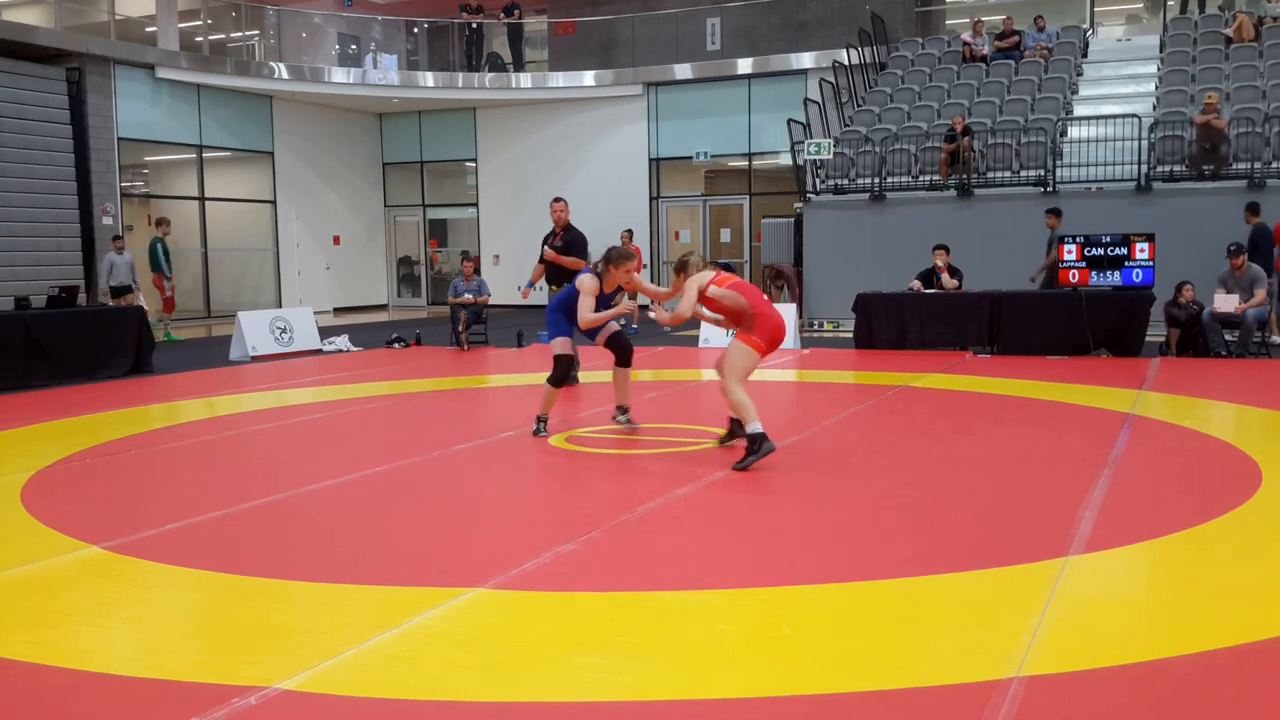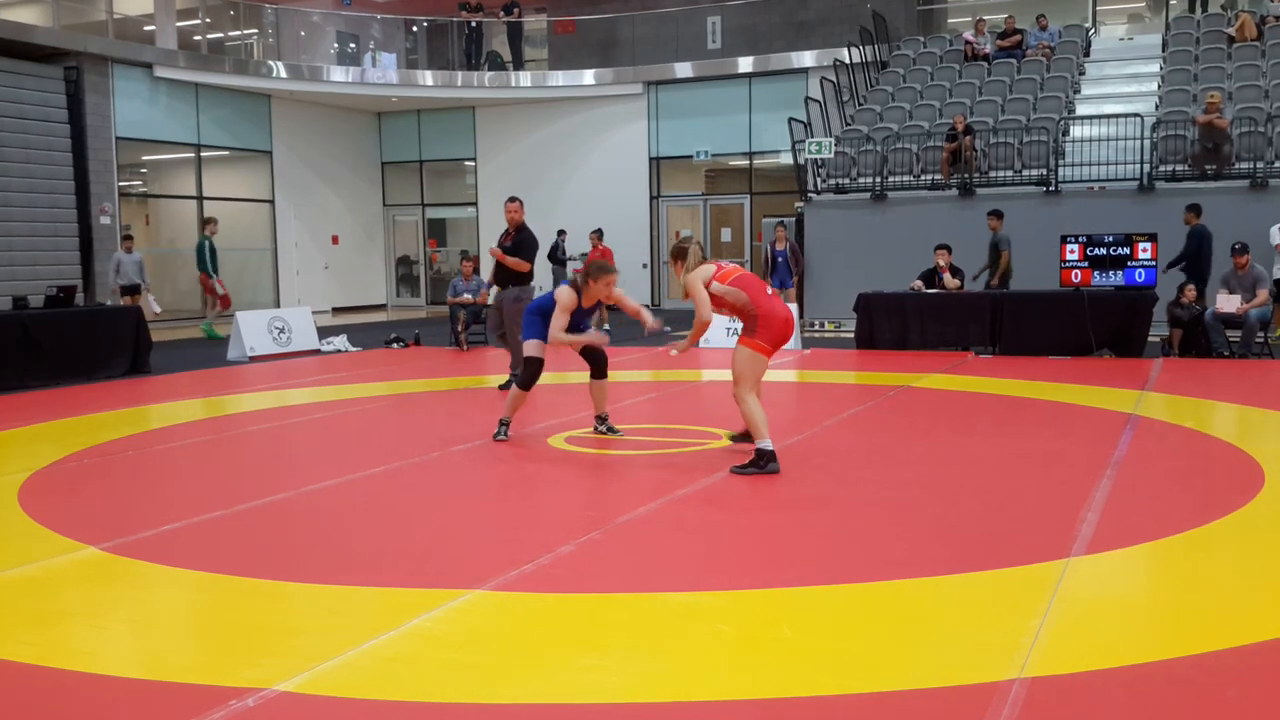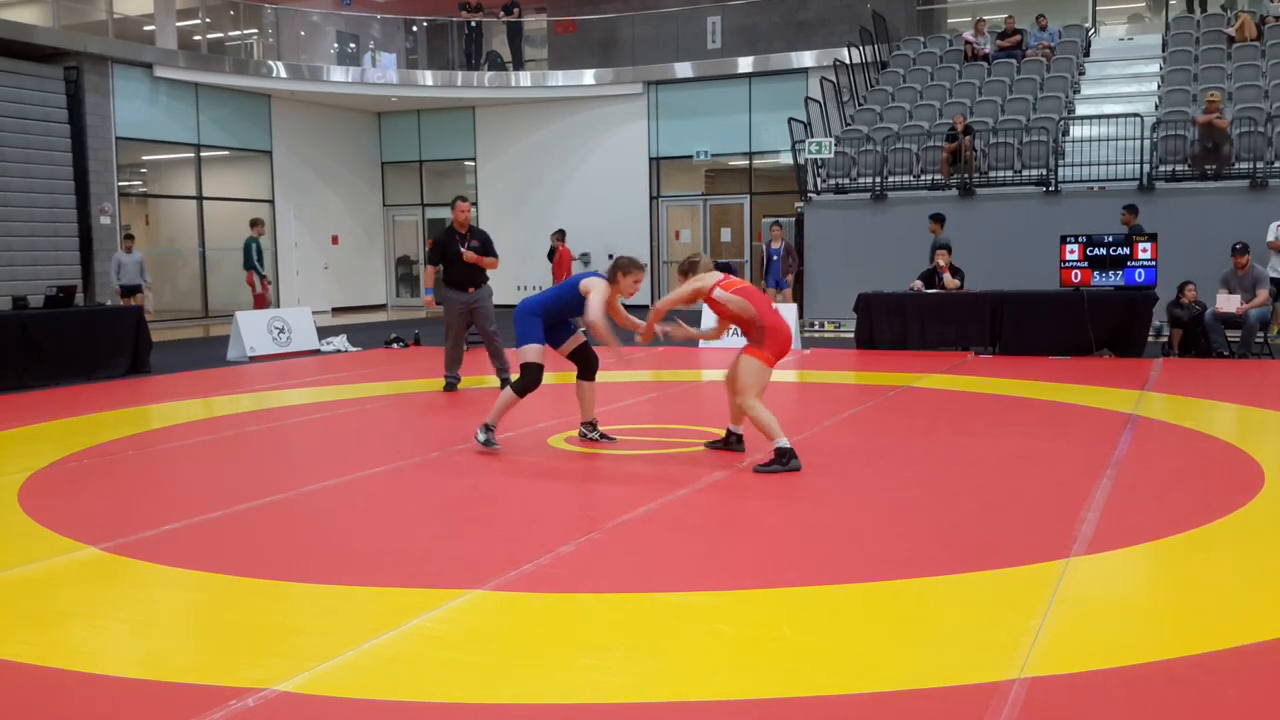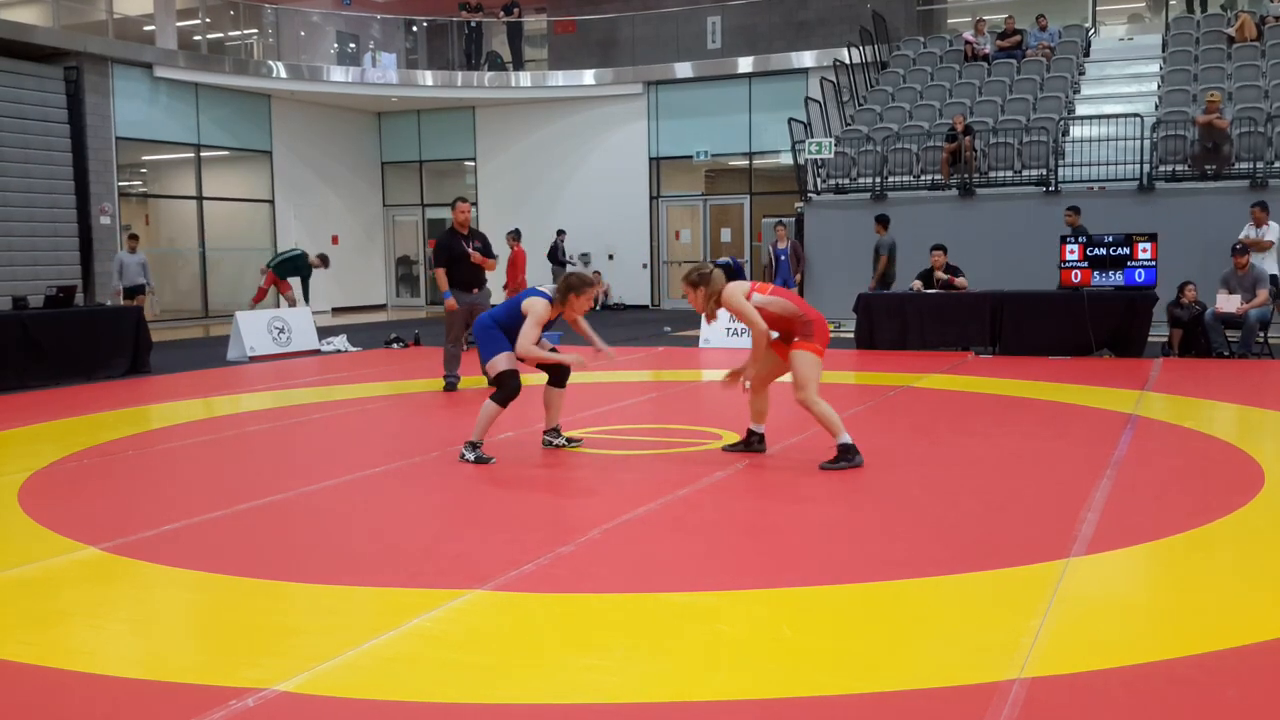
dt=0.7s
person 1, frame 1
left shoulder: (693, 281)
right shoulder: (717, 279)
left elbow: (683, 314)
left wrist: (665, 318)
right wrist: (703, 316)
left hip: (759, 323)
right hip: (772, 324)
left knee: (730, 385)
right knee: (725, 365)
left ankle: (758, 439)
right ankle: (737, 425)
person 1, frame 2
left shoulder: (693, 277)
right shoulder: (719, 268)
left elbow: (704, 318)
left wrist: (688, 343)
right wrist: (716, 307)
left hip: (763, 321)
right hip: (781, 316)
left knee: (743, 393)
right knee: (749, 383)
left ankle: (765, 456)
right ankle: (753, 430)
person 1, frame 3
left shoulder: (701, 281)
right shoulder: (720, 286)
left elbow: (661, 306)
right elbow: (718, 332)
left wrist: (648, 330)
right wrist: (691, 333)
left hip: (767, 333)
right hip: (774, 332)
left knee: (745, 401)
right knee: (733, 382)
left ankle: (786, 454)
right ankle: (733, 437)
person 1, frame 4
left shoulder: (728, 294)
right shoulder: (735, 296)
left elbow: (762, 329)
right elbow: (764, 336)
left wrist: (751, 368)
right wrist: (746, 369)
left hip: (809, 328)
right hip: (794, 332)
left knee: (805, 396)
right knee: (756, 381)
left ankle: (849, 451)
right ankle: (755, 438)
person 2, frame 1
left shoulder: (576, 236)
right shoulder: (548, 237)
left elbow: (580, 264)
right elbow: (542, 264)
left wrist: (556, 257)
right wrist: (529, 285)
left hip: (569, 289)
right hip: (554, 290)
left ankle: (569, 371)
right ankle: (568, 372)
person 2, frame 2
left shoulder: (527, 237)
right shoulder: (505, 235)
left elbow: (524, 266)
left wrist: (501, 256)
right wrist: (489, 285)
left hip: (518, 291)
right hip: (503, 291)
left knee: (515, 335)
right knee: (499, 331)
left ankle: (517, 376)
right ankle: (526, 364)
person 2, frame 3
left shoulder: (481, 235)
right shoulder: (442, 238)
left elbow: (494, 263)
right elbow: (432, 266)
left wrist: (477, 259)
right wrist: (429, 291)
left hip: (480, 292)
right hip: (454, 294)
left knee: (491, 334)
right knee: (454, 339)
left ankle: (504, 374)
right ankle: (452, 378)
person 2, frame 4
left shoulder: (480, 237)
right shoulder: (444, 240)
left elbow: (493, 265)
right elbow: (439, 270)
left wrist: (482, 260)
right wrist: (447, 295)
left hip: (481, 294)
right hip: (457, 295)
right knee: (454, 339)
right ankle: (451, 378)
person 3, frame 1
left shoulder: (627, 278)
right shoulder: (590, 280)
left elbow: (657, 294)
right elbow: (584, 322)
left wrist: (675, 291)
right wrist: (615, 311)
left hip: (596, 311)
right hip: (560, 313)
left knee: (624, 349)
right knee: (563, 367)
left ankle: (621, 410)
right ankle: (541, 419)
person 3, frame 2
left shoulder: (608, 292)
right shoulder: (569, 294)
left elbow: (637, 310)
right elbow: (554, 337)
left wrist: (648, 320)
right wrist: (588, 339)
left hip: (572, 318)
right hip: (538, 316)
left knee: (599, 360)
right knee: (532, 370)
left ankle: (601, 421)
right ankle: (504, 423)
person 3, frame 3
left shoulder: (607, 292)
right shoulder: (600, 286)
left elbow: (624, 320)
right elbow: (594, 319)
right wrist: (615, 347)
left hip: (553, 320)
right hip: (530, 314)
left knee: (589, 363)
right knee: (531, 378)
left ankle: (588, 427)
right ankle: (487, 428)
person 3, frame 4
left shoulder: (563, 301)
right shoulder: (541, 306)
left elbow: (575, 320)
right elbow: (522, 350)
left wrist: (597, 343)
right wrist: (562, 358)
left hip: (512, 330)
right hip: (490, 330)
left knee: (559, 370)
right knee: (510, 386)
left ankle: (551, 433)
right ankle: (471, 446)
